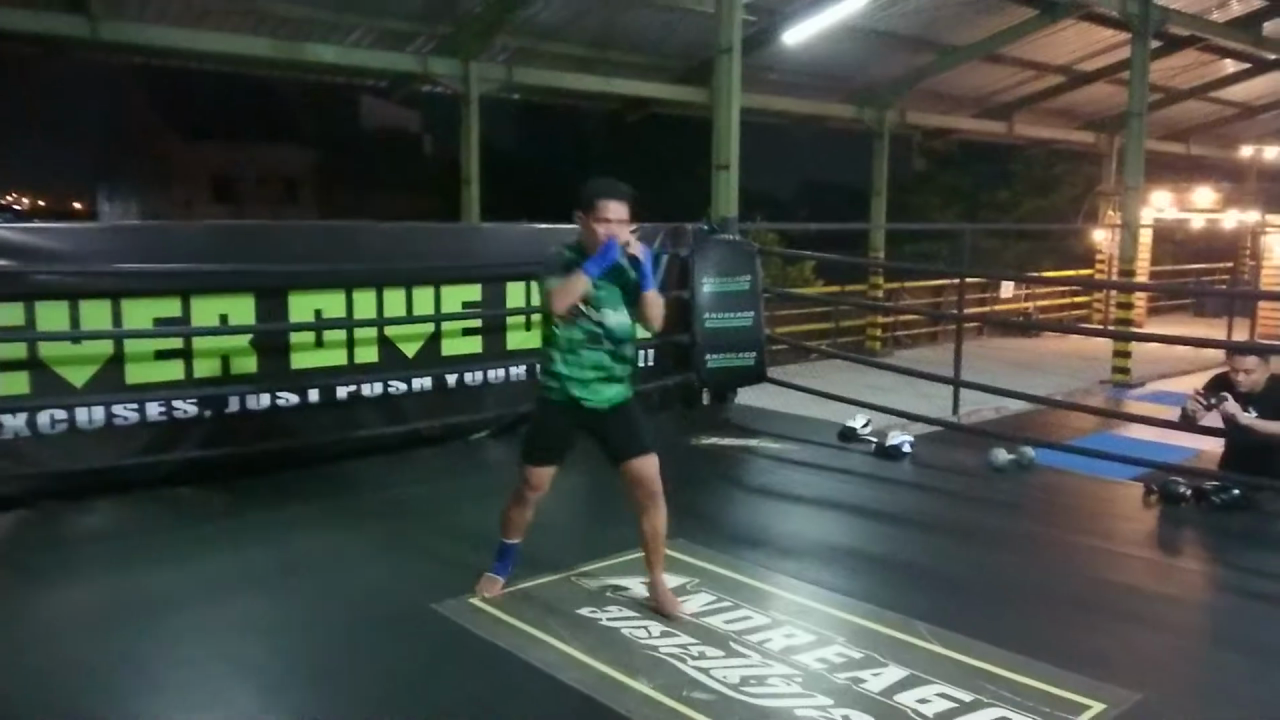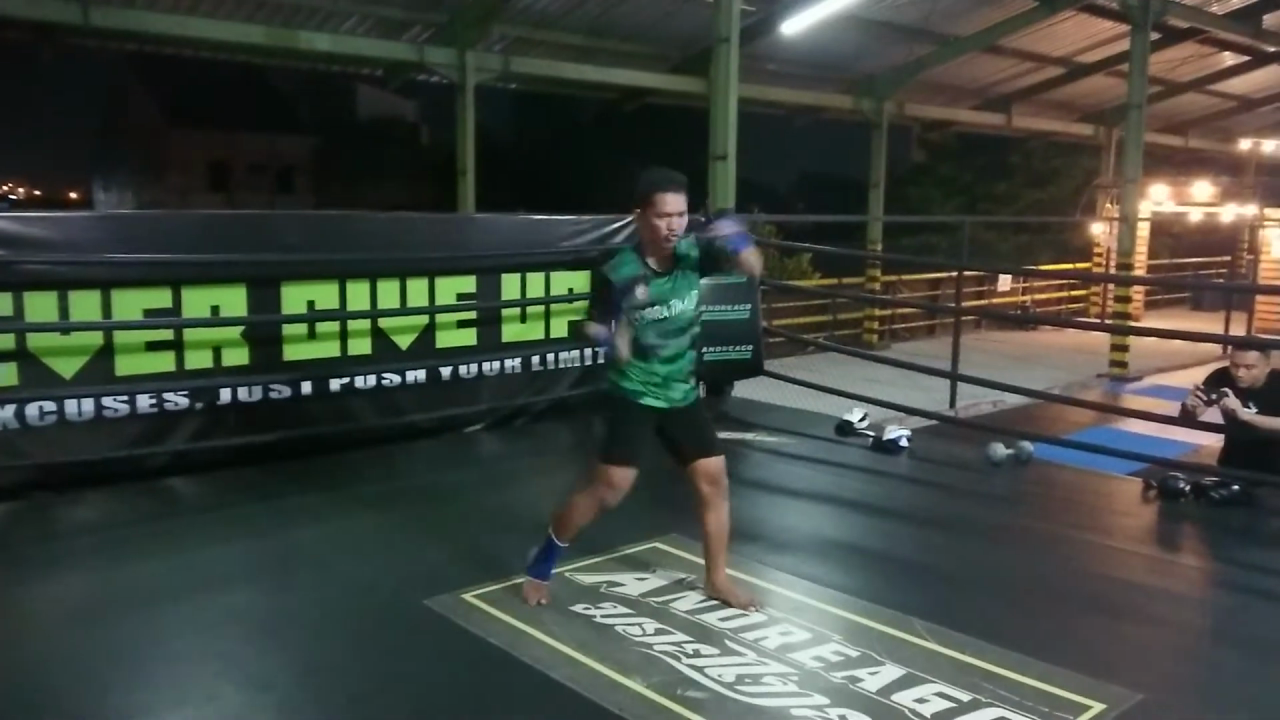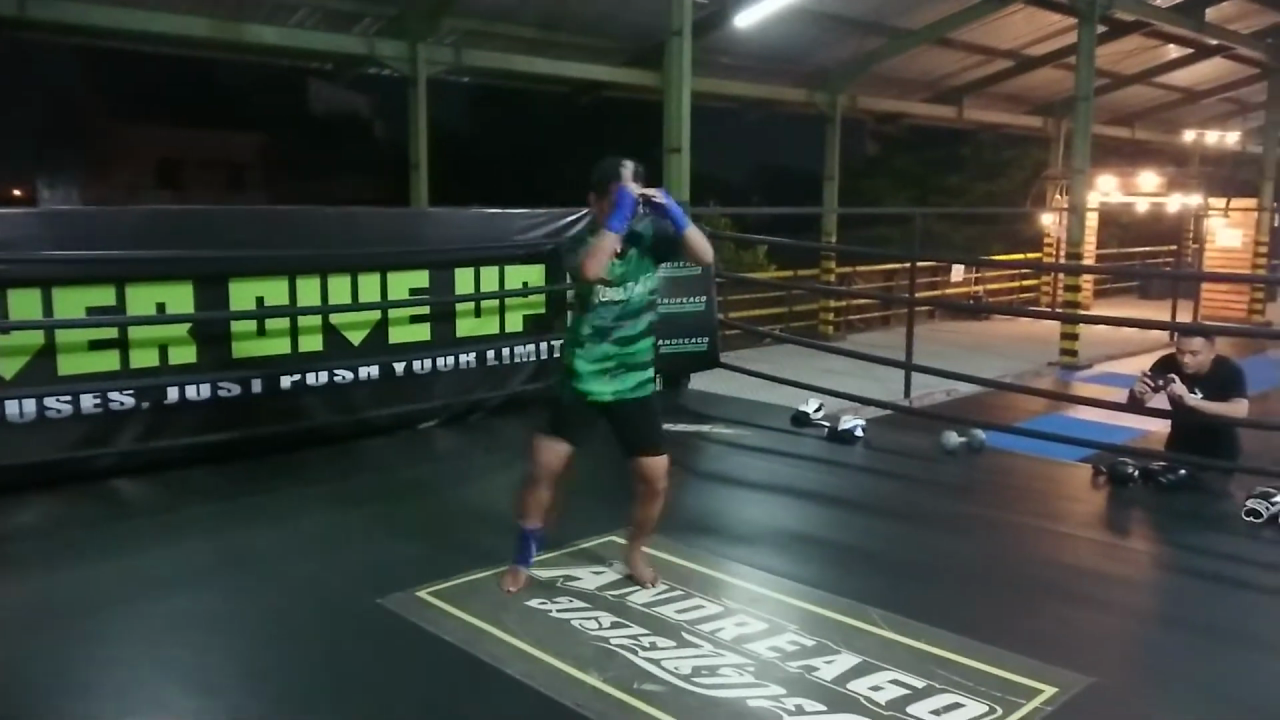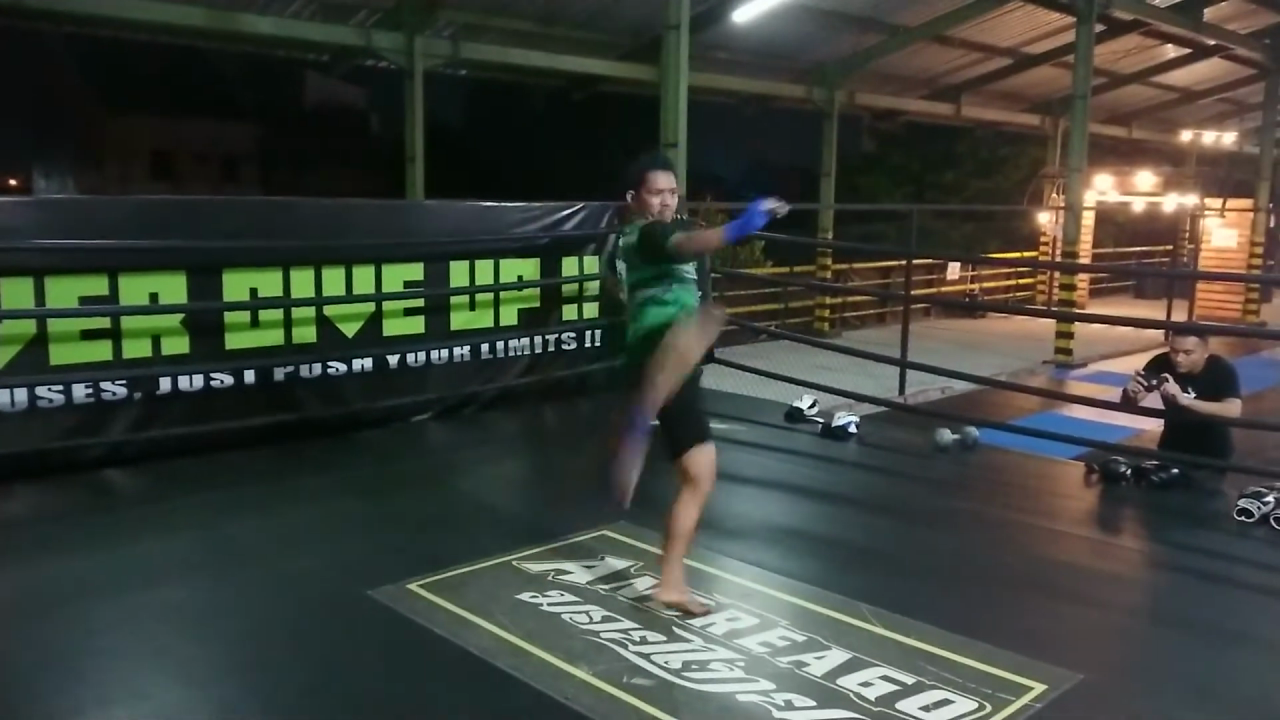
dt=0.7s
person 1, frame 1
left shoulder: (631, 265)
right shoulder: (562, 260)
left elbow: (654, 321)
right elbow: (556, 305)
left wrist: (645, 269)
right wrist: (599, 260)
left hip: (614, 398)
right hip: (561, 397)
left knee: (650, 485)
right knee: (530, 489)
left ankle: (657, 583)
right ankle: (502, 565)
person 1, frame 2
left shoulder: (691, 249)
right shoulder: (618, 273)
left elbow: (752, 268)
right elbow: (596, 327)
left wrist: (734, 238)
right wrist: (613, 341)
left hip: (681, 394)
right hip: (634, 395)
left knee: (714, 482)
right knee: (609, 489)
left ankle: (716, 578)
right ankle: (542, 565)
person 1, frame 3
left shoulder: (650, 233)
right shoulder: (582, 240)
left elbow: (704, 253)
right elbow: (590, 269)
left wrist: (671, 210)
right wrist: (619, 206)
left hip: (634, 384)
right hip: (582, 380)
left knee: (654, 481)
right knee: (546, 468)
left ankle: (634, 554)
right ankle: (524, 556)
person 1, frame 4
left shoulder: (631, 244)
right shoulder: (647, 235)
right elbow: (693, 242)
right wrist: (744, 224)
right hip: (659, 351)
left knee: (700, 477)
right knee: (700, 324)
left ankle: (672, 583)
right ankle: (638, 421)
